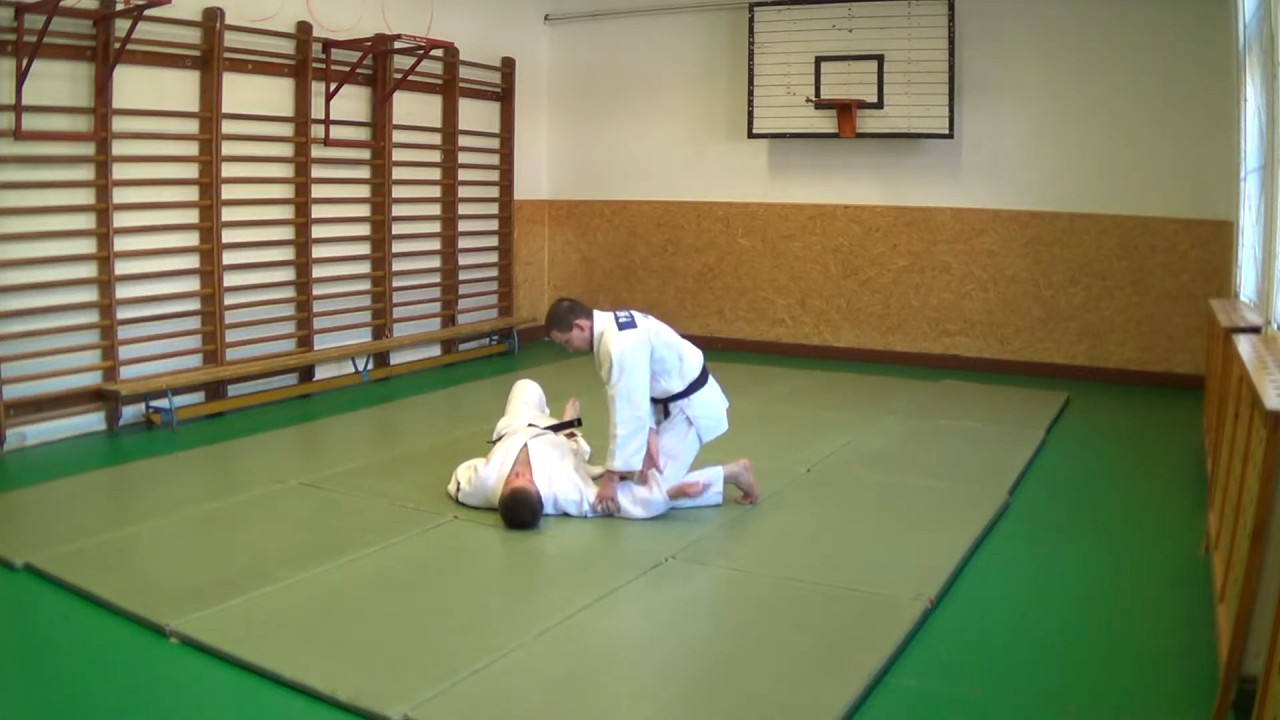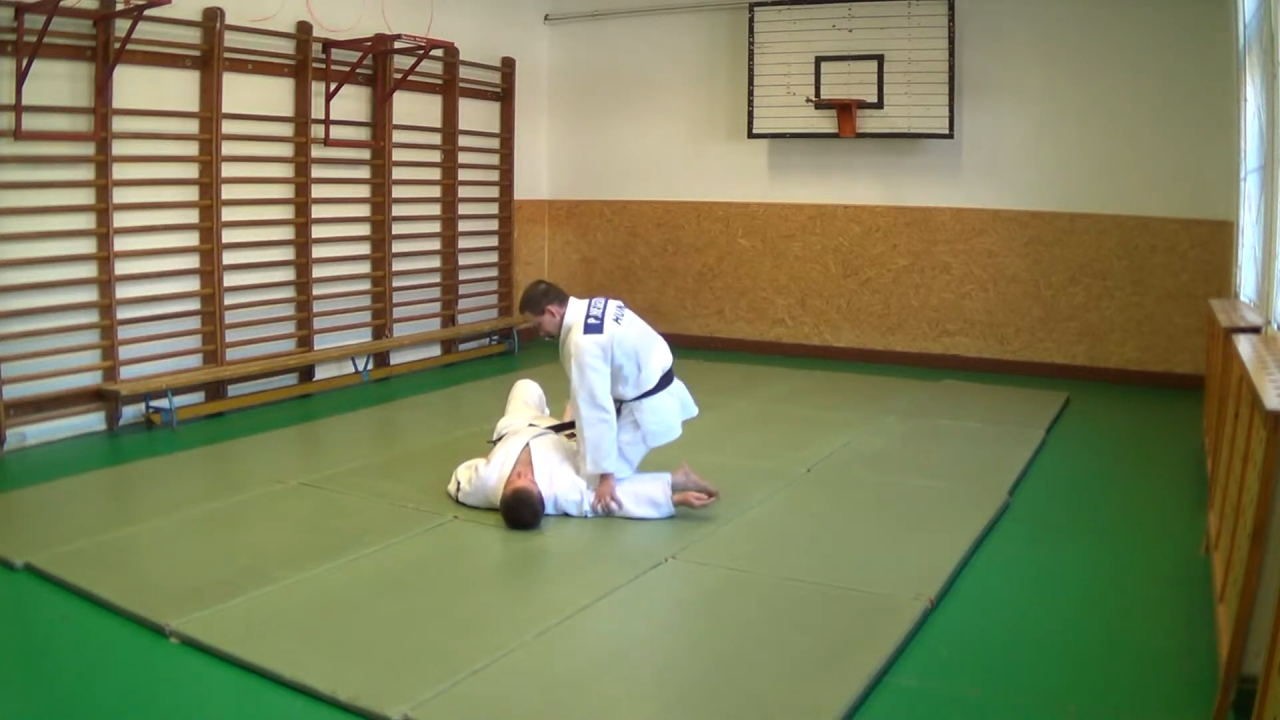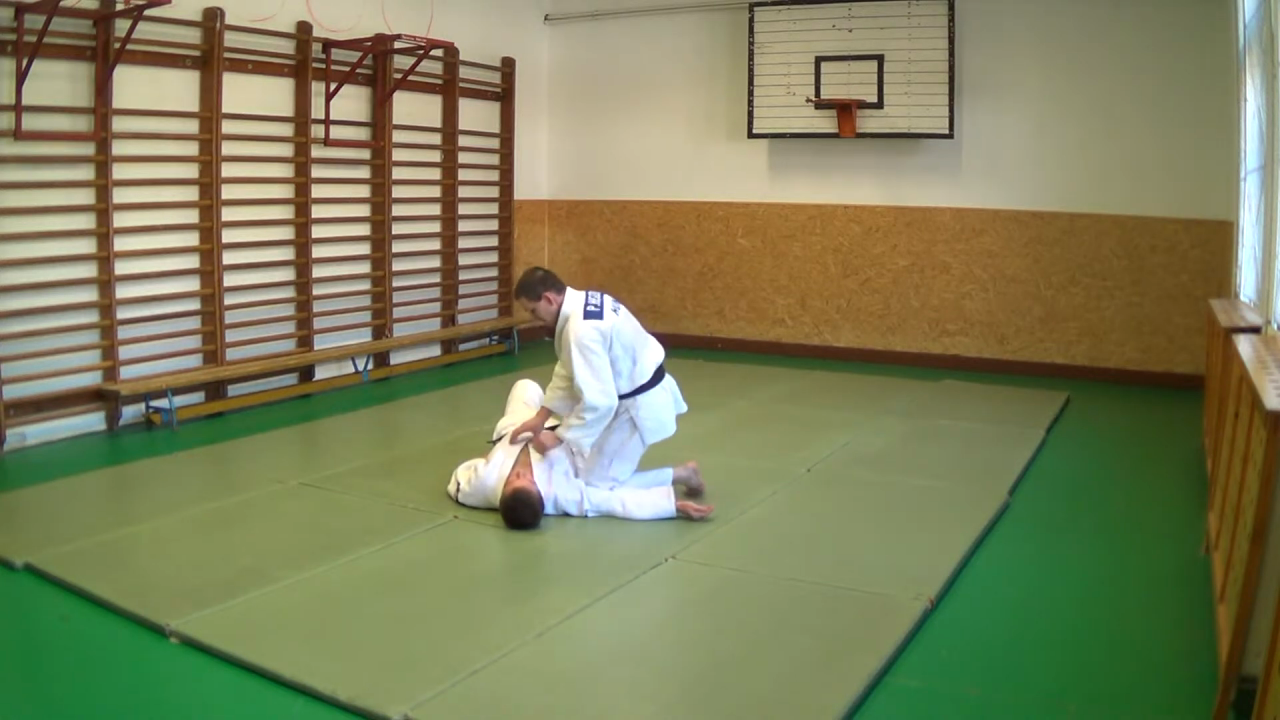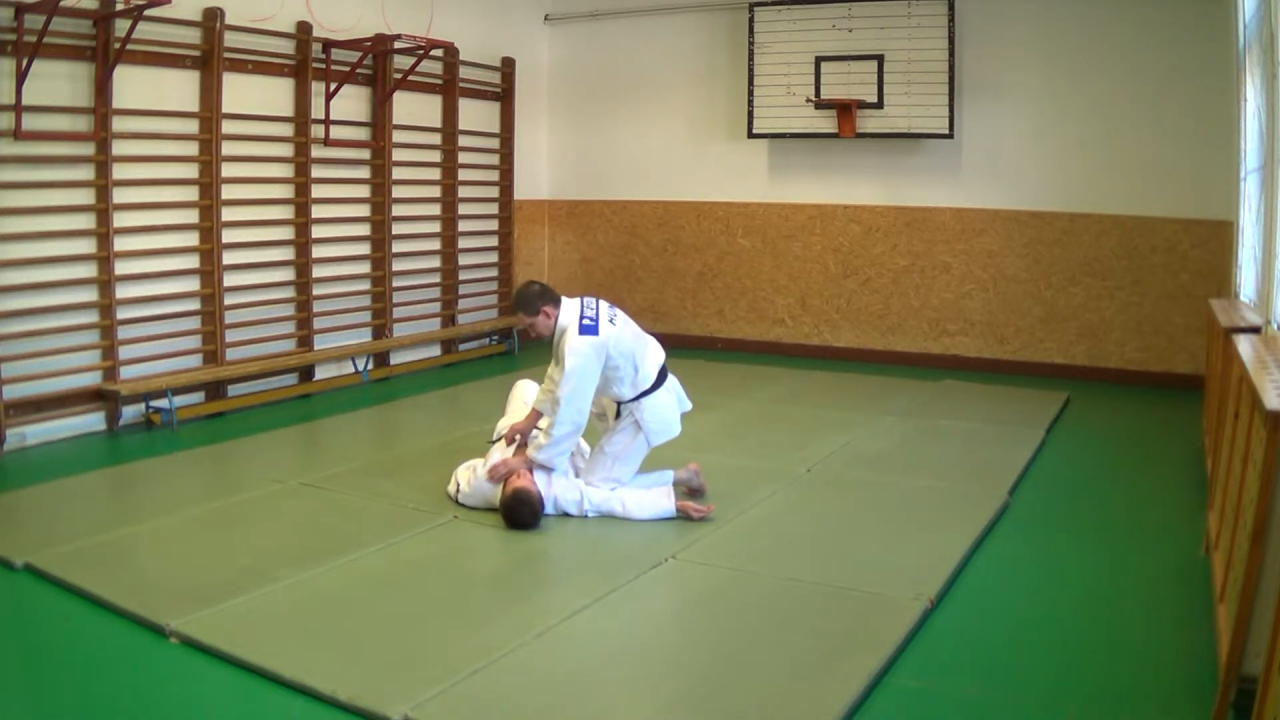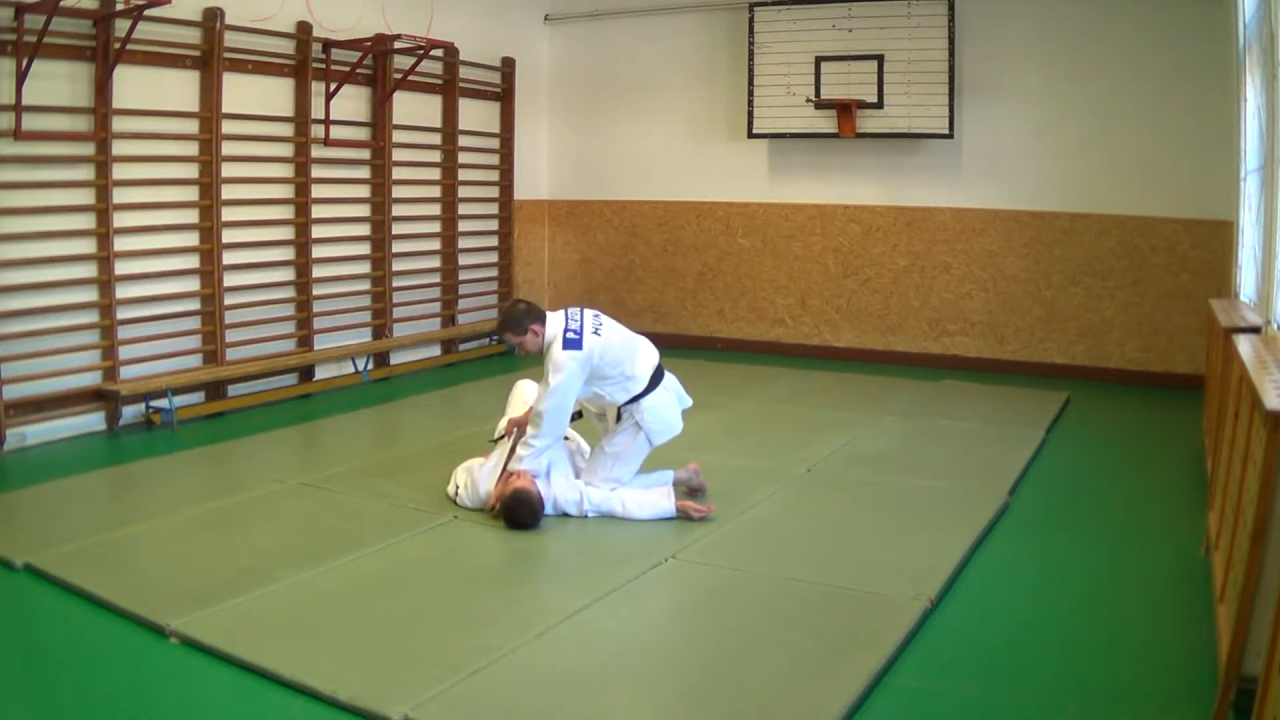
dt=0.4s
person 1, frame 1
left shoulder: (482, 486)
right shoulder: (562, 495)
left elbow: (459, 481)
right elbow: (622, 499)
right wrist: (673, 493)
left hip: (513, 436)
right hip: (555, 443)
left knee: (526, 387)
person 1, frame 2
left shoulder: (482, 484)
right shoulder: (561, 494)
left elbow: (457, 482)
right elbow: (618, 496)
right wrist: (675, 499)
left knee: (527, 388)
person 1, frame 3
left shoulder: (482, 486)
right shoulder: (559, 496)
left elbow: (458, 480)
right elbow: (618, 500)
right wrist: (676, 504)
left knee: (526, 387)
person 1, frame 4
left shoulder: (480, 489)
right shoulder: (559, 495)
left elbow: (458, 482)
right elbow: (618, 500)
right wrist: (677, 505)
left knee: (526, 386)
person 1, frame 5
left shoulder: (476, 492)
right shoulder: (558, 496)
left elbow: (459, 481)
right elbow: (618, 500)
right wrist: (676, 504)
left knee: (527, 386)
person 2, frame 1
left shoulder: (621, 344)
right shoulder: (611, 325)
left elbow: (628, 413)
right elbow: (636, 394)
left wrist: (611, 477)
right wrist: (650, 435)
left hip: (690, 406)
right hip: (672, 396)
person 2, frame 2
left shoulder: (583, 343)
right shoulder: (595, 307)
left elbow: (594, 411)
left wrist: (605, 477)
left hip: (649, 407)
right hip: (659, 393)
person 2, frame 3
left shoulder: (581, 330)
right shoulder: (584, 302)
left elbow: (599, 401)
right elbow: (568, 372)
left wrist: (558, 437)
right wrist: (540, 417)
left hip: (641, 406)
right hip: (648, 394)
left knee: (597, 487)
person 2, frame 4
left shoulder: (580, 343)
right shoulder: (578, 308)
left elbow: (569, 415)
right elbow: (560, 376)
left wrist: (527, 460)
right wrist: (529, 421)
left hip: (646, 409)
right hip: (650, 396)
left knee: (597, 488)
person 2, frame 5
left shoulder: (566, 356)
right shoulder: (564, 318)
left elbow: (548, 426)
right wrist: (528, 416)
left hip: (647, 410)
right hip: (647, 385)
left knee: (596, 488)
